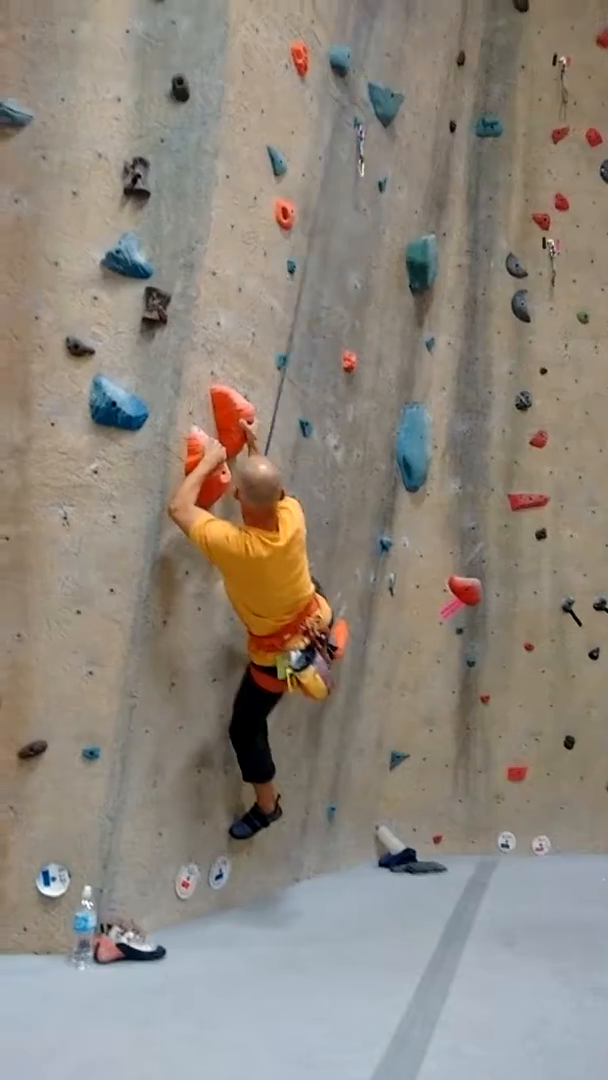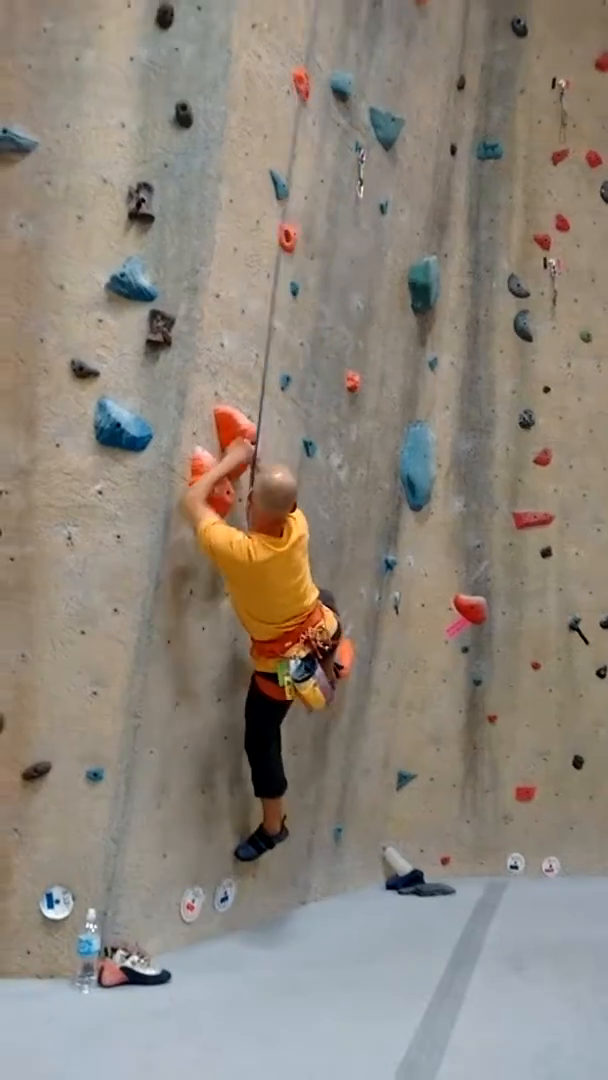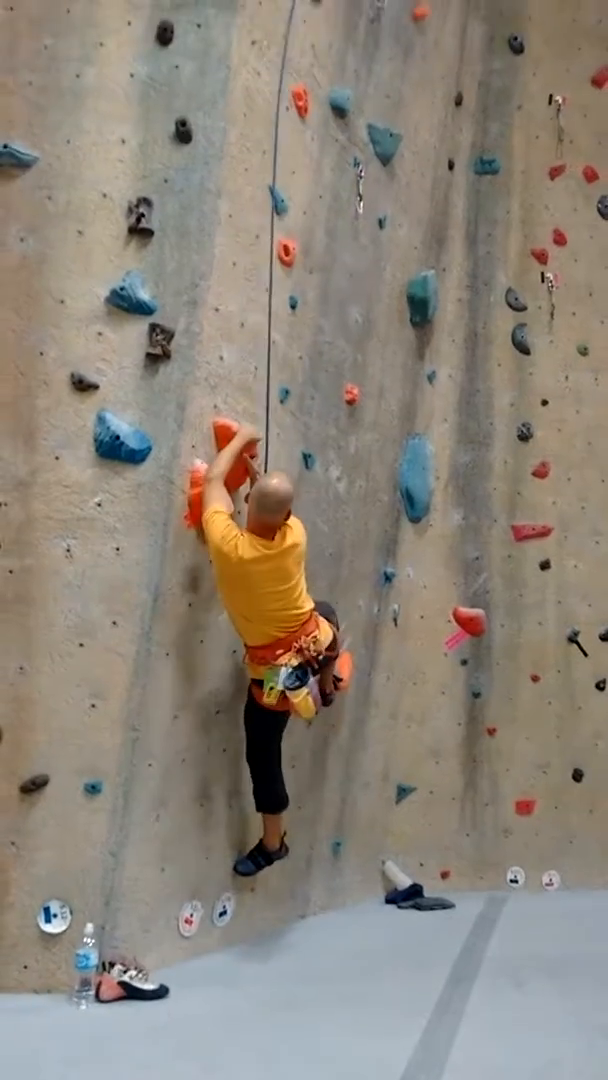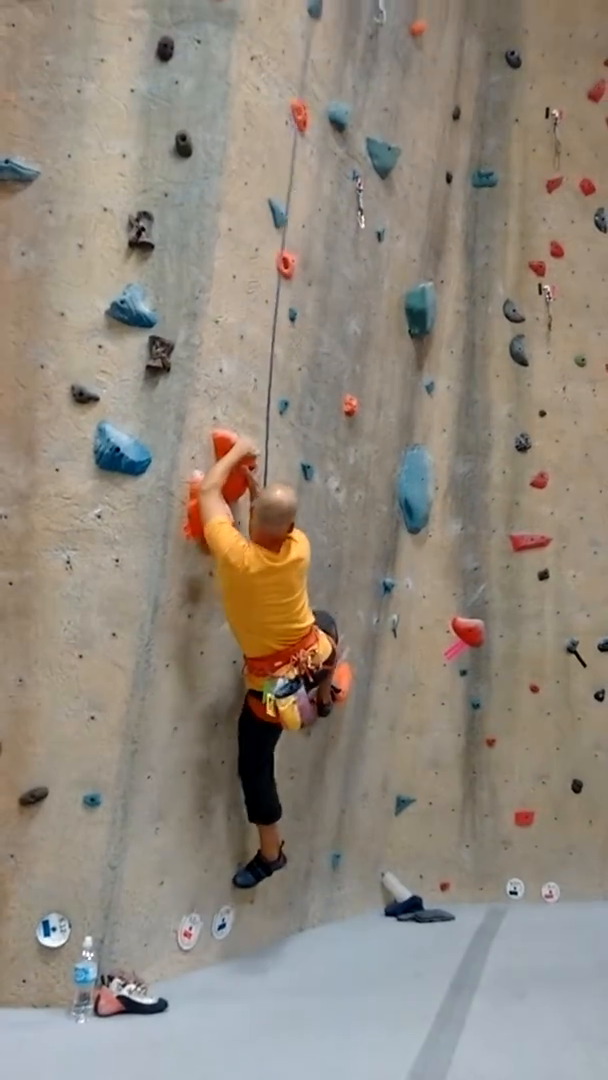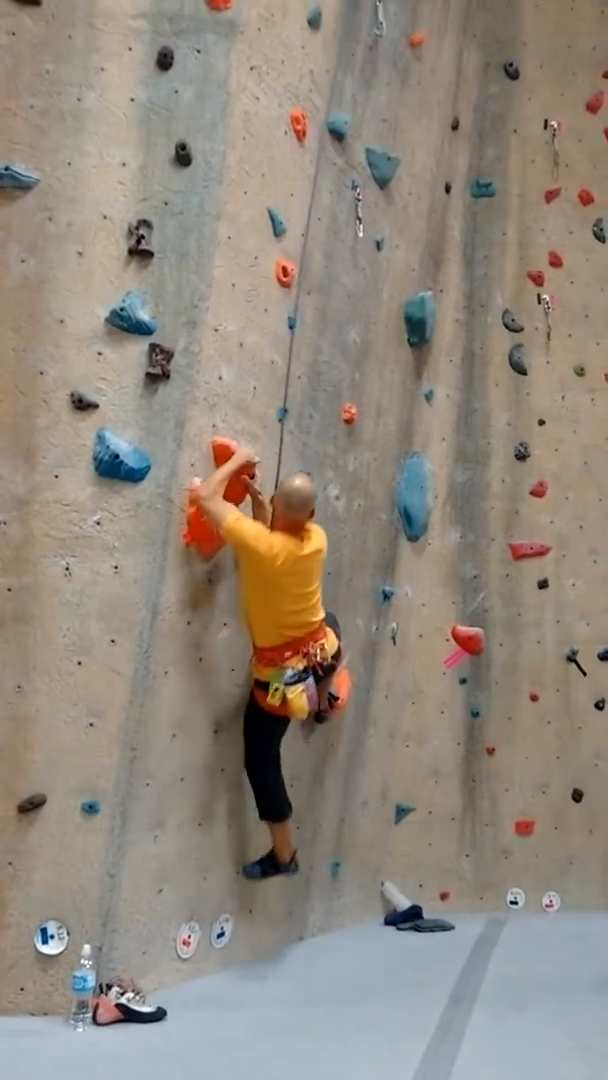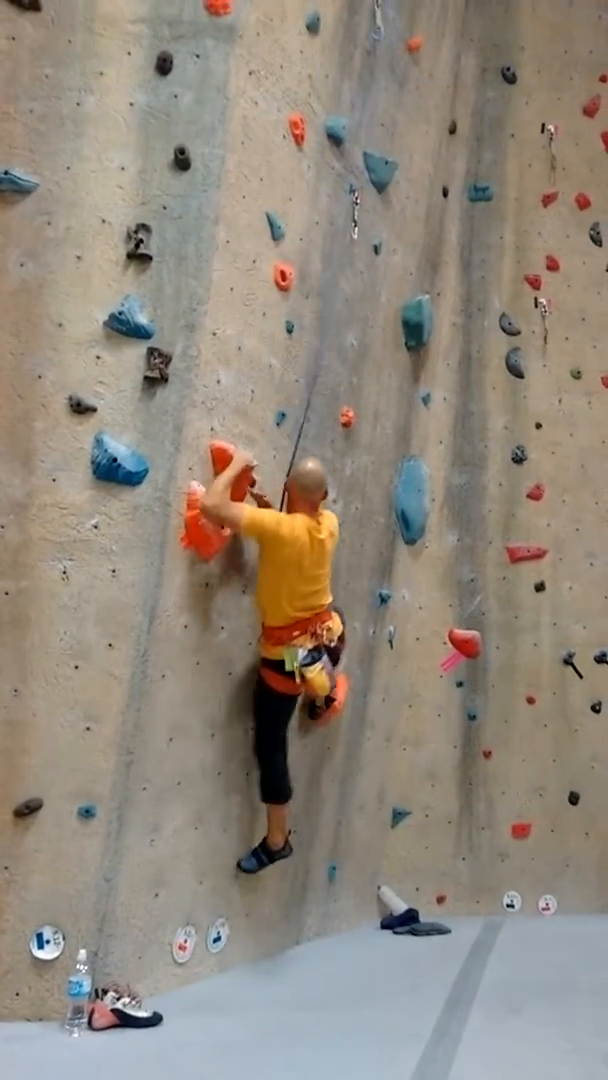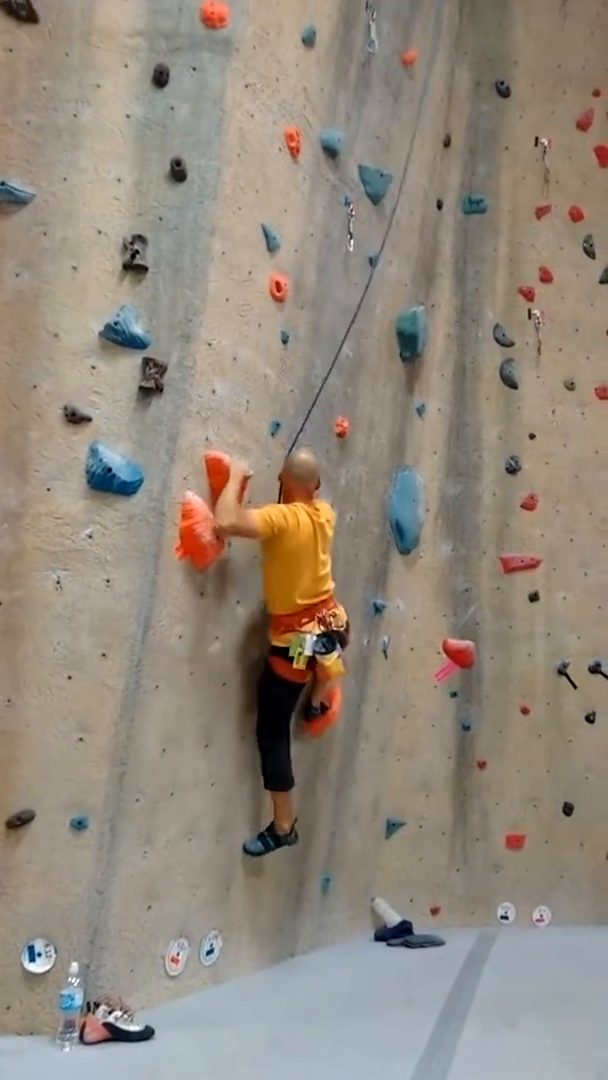
dt=0.2s
person 1, frame 1
left shoulder: (231, 545)
right shoulder: (293, 517)
left elbow: (179, 508)
right elbow: (274, 493)
left wrist: (208, 461)
right wrist: (256, 448)
left hip: (275, 653)
right hip: (314, 622)
left knee: (245, 729)
left ankle: (267, 807)
right ankle: (326, 646)
person 1, frame 2
left shoulder: (233, 549)
right shoulder: (298, 528)
left elbow: (191, 503)
right elbow: (281, 503)
left wrist: (229, 462)
right wrist: (258, 466)
left hip: (279, 660)
right hip: (323, 632)
left knee: (261, 742)
left ankle: (272, 828)
right ankle: (330, 670)
person 1, frame 3
left shoulder: (226, 546)
right shoulder: (294, 535)
left elbow: (214, 477)
left wrist: (242, 438)
right wrist: (259, 478)
left hip: (274, 667)
right hip: (316, 641)
left knee: (263, 756)
left ankle: (272, 844)
right ankle: (326, 686)
person 1, frame 4
left shoulder: (233, 555)
right shoulder: (299, 548)
left elbow: (208, 490)
left wrist: (238, 452)
right wrist: (256, 487)
left hip: (271, 678)
right hip: (314, 654)
left knee: (254, 765)
left ankle: (270, 854)
right ankle: (324, 696)
person 1, frame 5
left shoulder: (256, 542)
right shoulder: (316, 540)
left elbow: (205, 495)
left wrist: (238, 461)
right wrist: (261, 503)
left hip: (279, 669)
right hip: (322, 650)
left knee: (261, 761)
left ankle: (282, 854)
right ankle: (322, 700)
person 1, frame 6
left shoulder: (278, 526)
right shoulder: (328, 523)
left elbow: (211, 504)
left wrist: (237, 466)
right wrist: (270, 510)
left hip: (286, 649)
right hip: (327, 634)
left knee: (269, 745)
left ankle: (276, 841)
right ankle: (323, 697)
person 1, frame 7
left shoulder: (280, 518)
right shoulder: (325, 513)
left elbow: (226, 522)
left wrist: (236, 477)
left hip: (294, 638)
right hip: (331, 623)
left knee: (272, 733)
left ankle: (282, 826)
right ankle: (319, 700)
